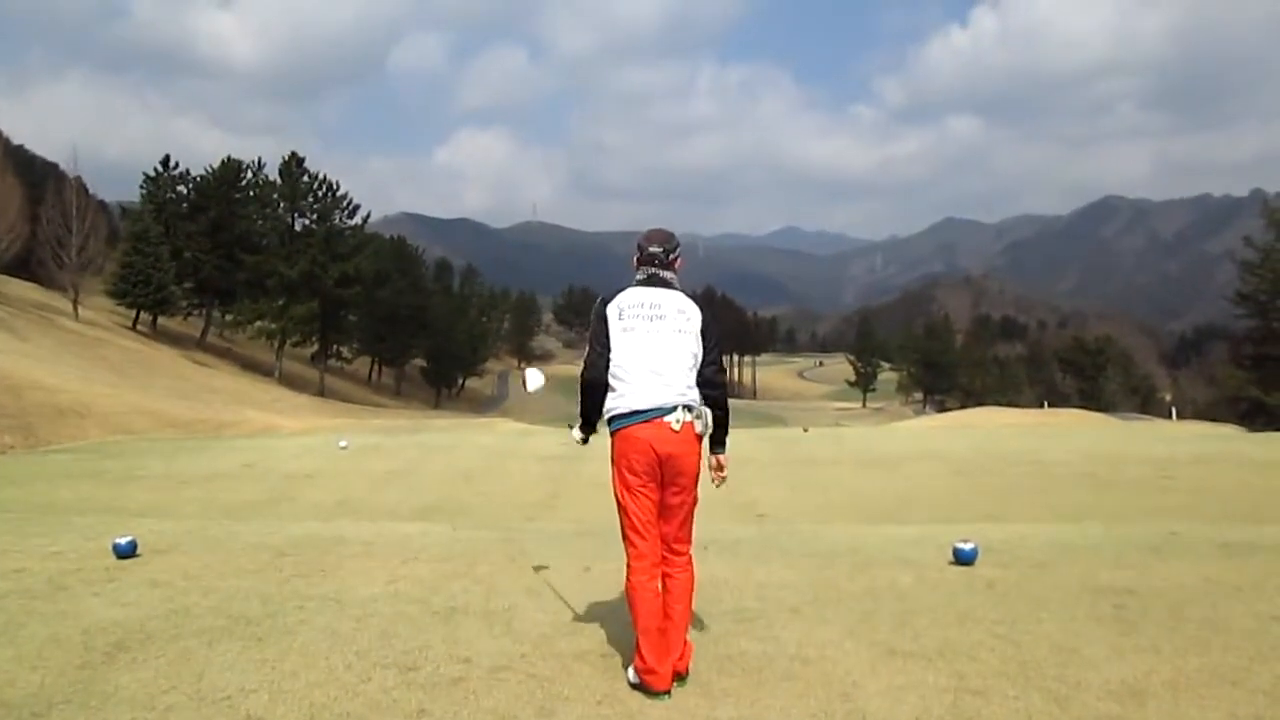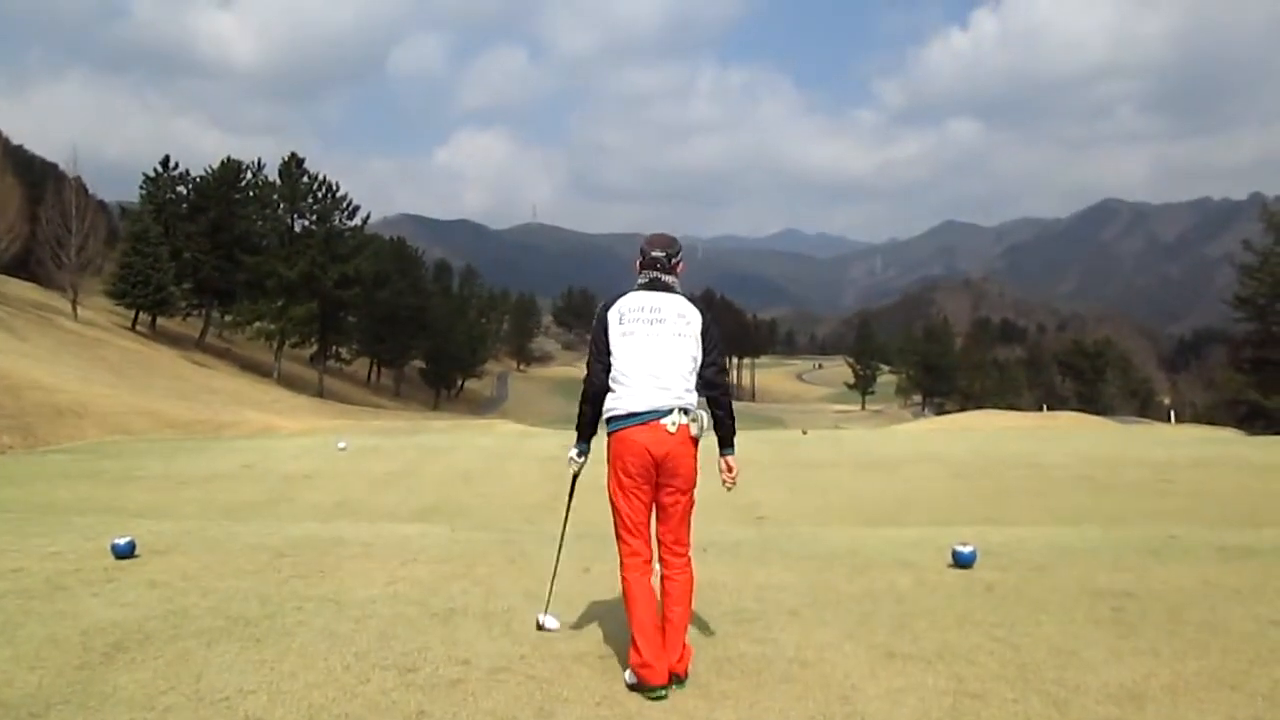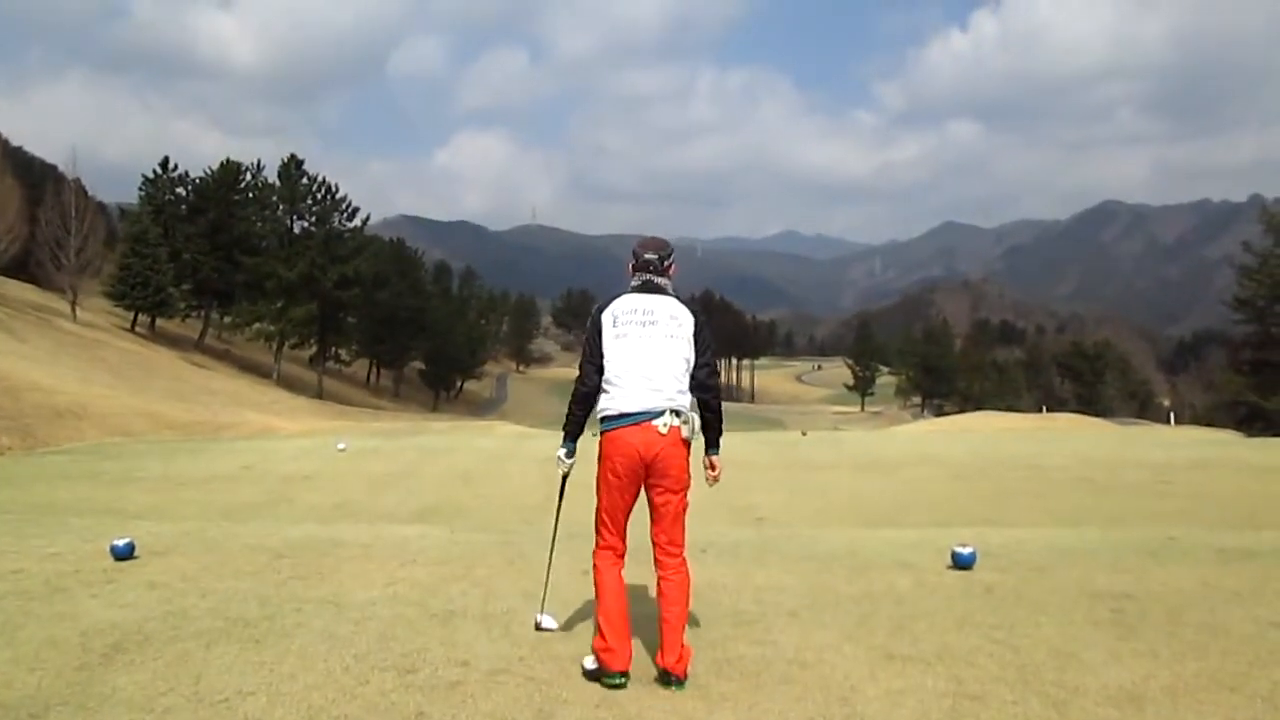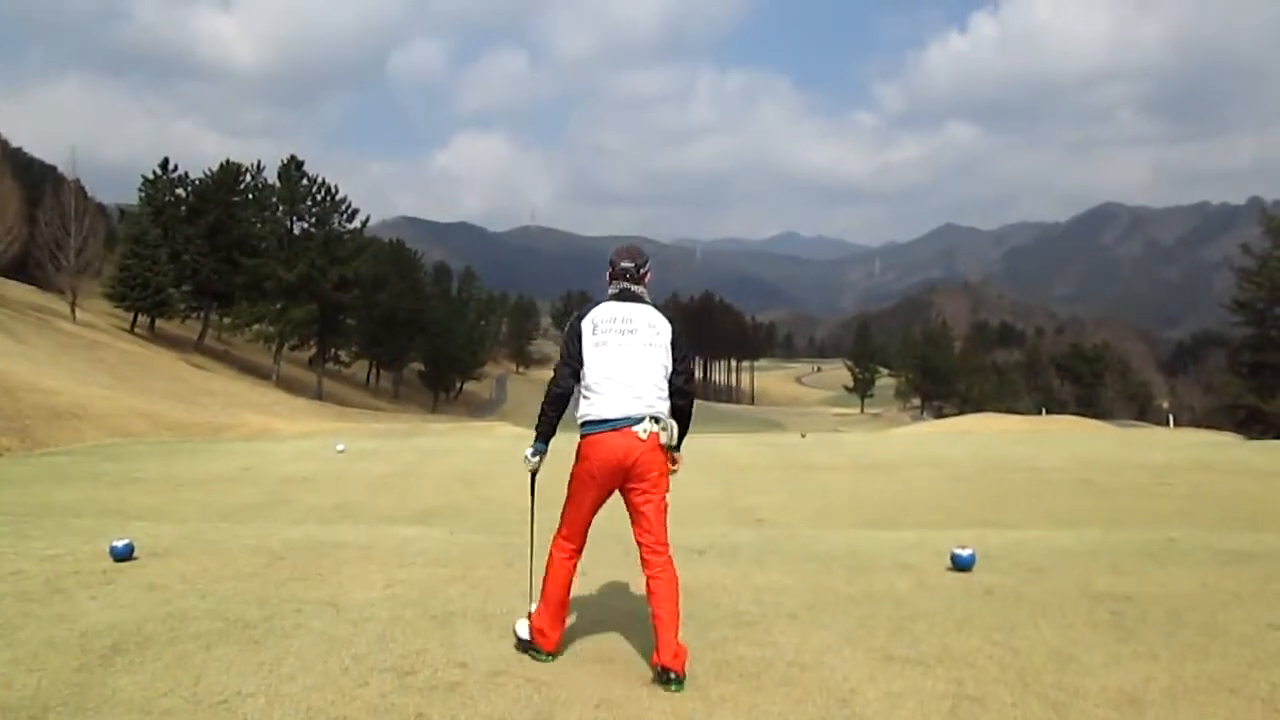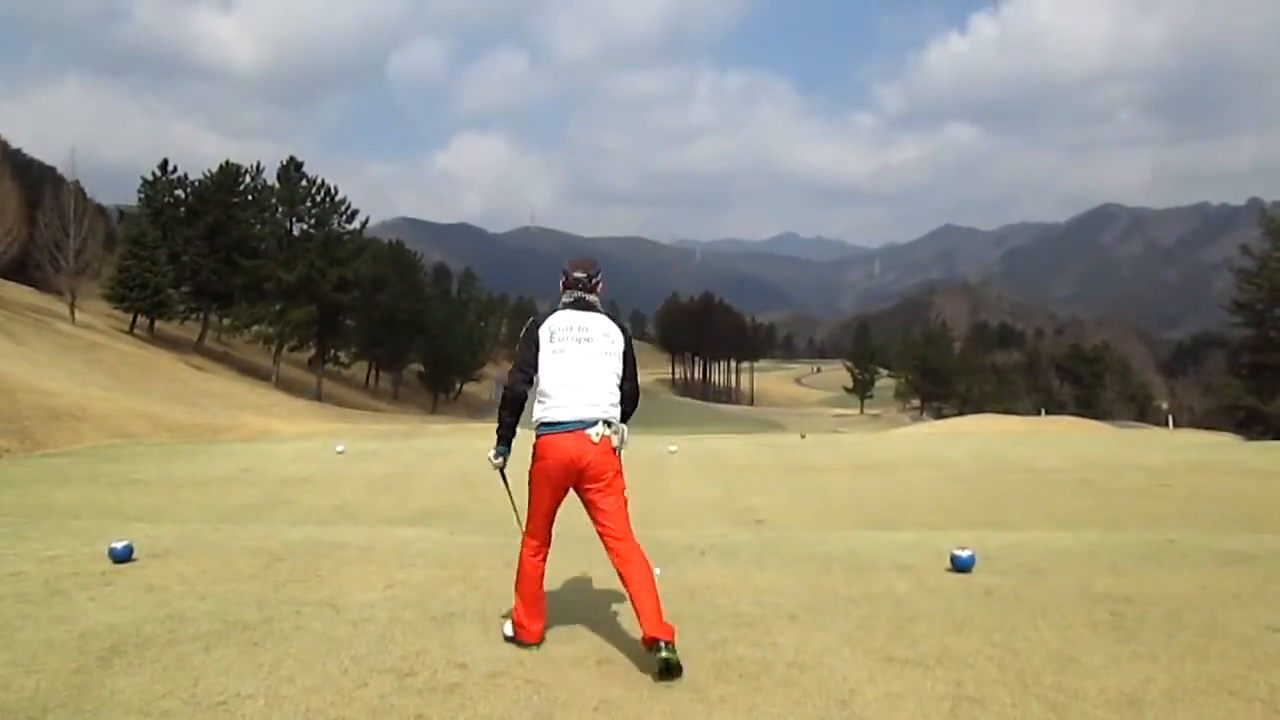
dt=0.2s
person 1, frame 1
left shoulder: (612, 306)
right shoulder: (694, 312)
left elbow: (594, 375)
right elbow: (714, 381)
left wrist: (585, 426)
right wrist: (718, 445)
left hip: (633, 434)
right hip: (683, 433)
left knee: (642, 554)
right knee: (677, 551)
left ankle: (653, 671)
right ankle: (676, 660)
person 1, frame 2
left shoulder: (614, 310)
right shoulder: (695, 315)
left elbow: (595, 380)
right elbow: (716, 384)
left wrist: (582, 441)
right wrist: (726, 447)
left hip: (629, 436)
right hip: (680, 435)
left knee: (635, 555)
right knee: (676, 552)
left ankle: (649, 669)
right ankle: (675, 661)
person 1, frame 3
left shoulder: (608, 312)
right shoulder: (688, 317)
left elbow: (588, 382)
right elbow: (707, 385)
left wrist: (569, 442)
right wrist: (712, 447)
left hip: (621, 436)
right hip: (671, 436)
left knee: (609, 548)
right knee: (671, 552)
left ankle: (612, 659)
right ankle: (674, 661)
person 1, frame 4
left shoulder: (587, 320)
right shoulder: (664, 324)
left elbow: (562, 384)
right elbow: (684, 389)
left wrist: (540, 442)
right wrist: (675, 443)
left hip: (599, 441)
right hip: (648, 442)
left knee: (569, 542)
right knee: (657, 552)
left ankle: (544, 635)
right ankle: (671, 660)
person 1, frame 5
left shoulder: (541, 326)
right shoulder: (615, 331)
left elbow: (516, 388)
right elbow: (629, 396)
left wrist: (502, 443)
left hip: (553, 442)
right hip: (600, 444)
left knee: (535, 540)
right knee: (621, 540)
left ankle: (526, 628)
right ankle: (658, 639)
